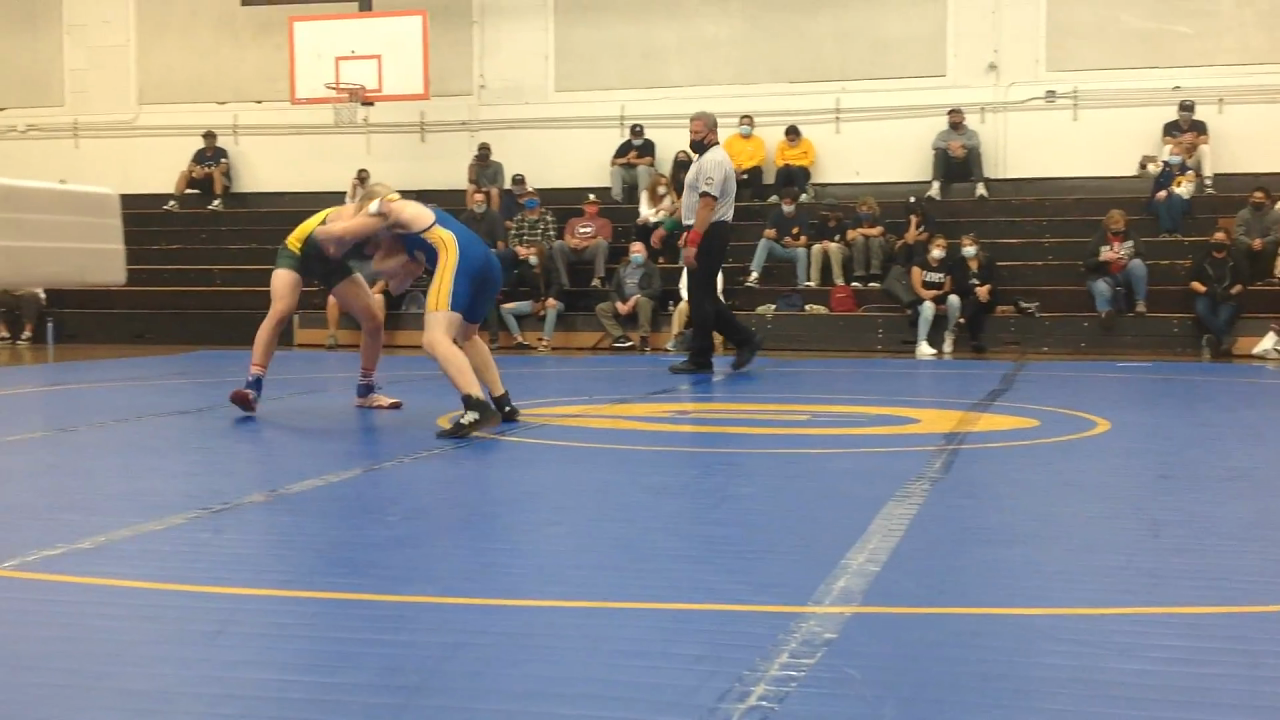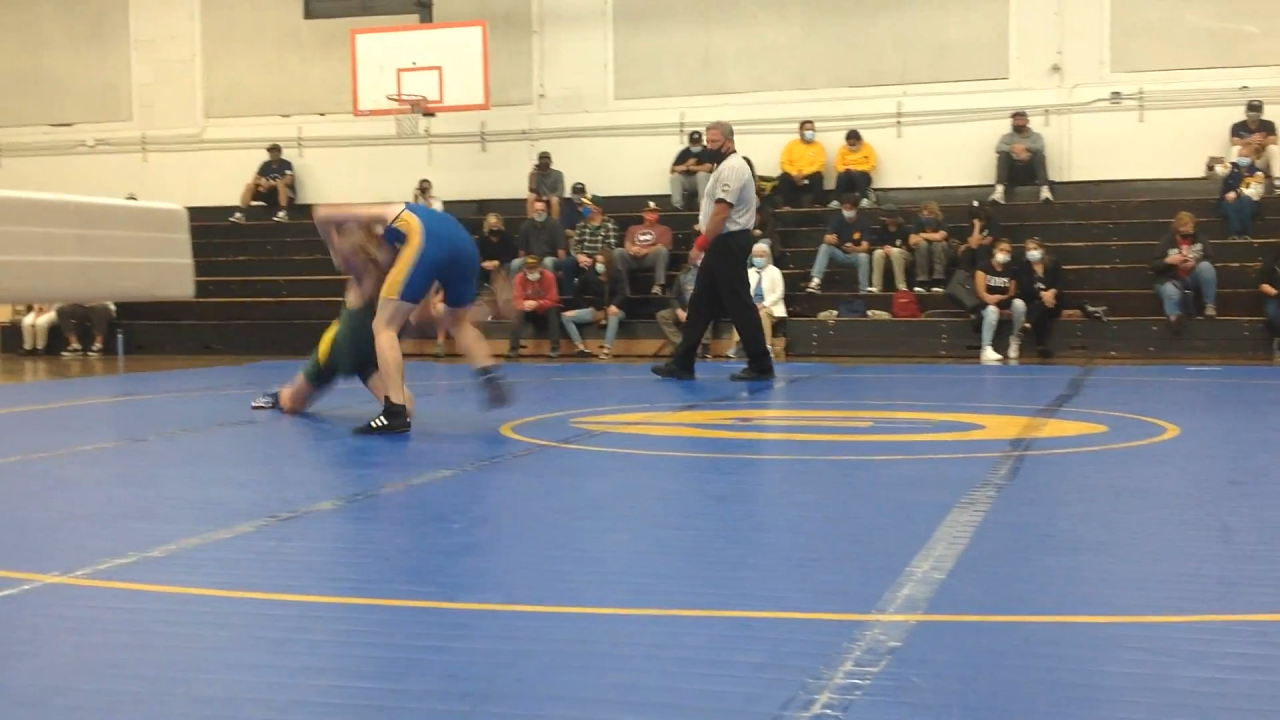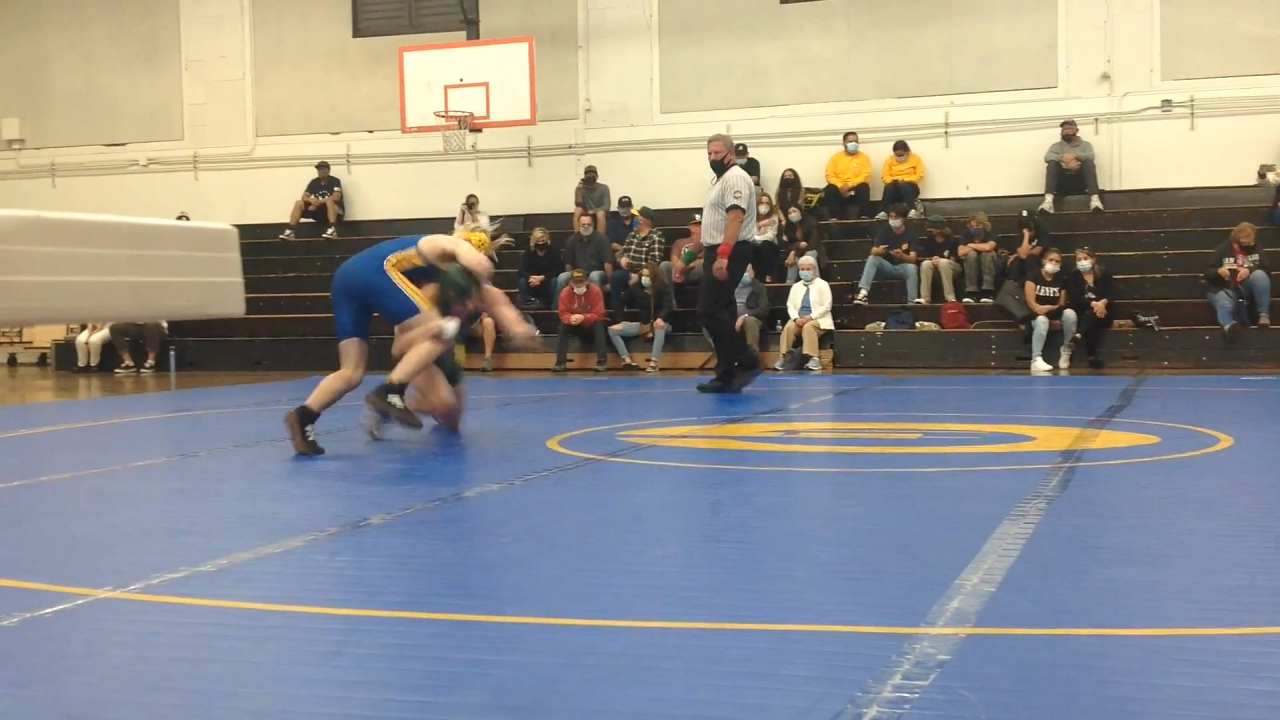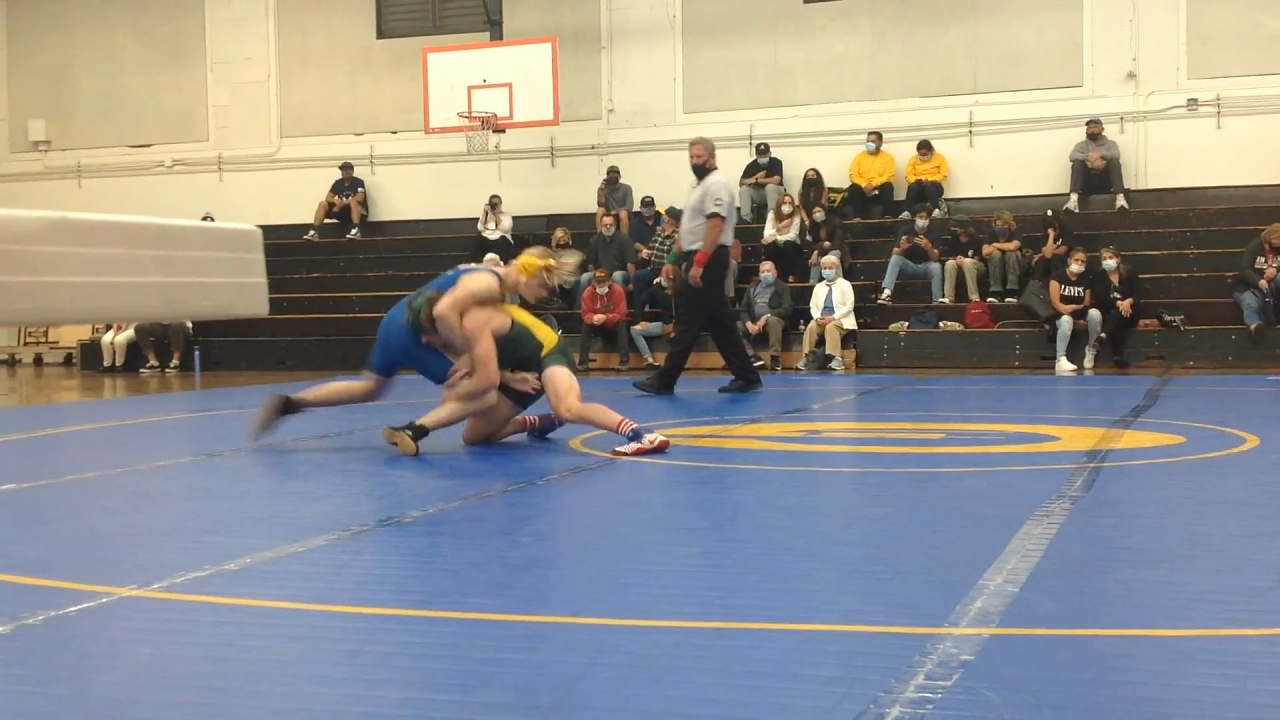
dt=0.5s
person 1, frame 1
left shoulder: (394, 210)
right shoulder: (416, 221)
left elbow: (333, 233)
right elbow: (382, 266)
left hip: (458, 258)
right hip: (489, 265)
left knee: (436, 341)
right knee: (465, 337)
left ankle: (478, 407)
right ankle: (503, 404)
person 1, frame 2
left shoulder: (386, 214)
left elbow: (323, 215)
left wrist: (336, 244)
left hip: (426, 245)
right hip: (463, 246)
left knee: (384, 328)
right knee: (457, 322)
left ankle: (396, 412)
right ankle: (487, 374)
person 1, frame 3
right shoulder: (453, 246)
right elbow: (480, 266)
left hip: (344, 277)
right hip: (377, 273)
left knee: (351, 372)
right knee: (439, 335)
left ankle: (304, 415)
right ankle: (390, 392)
person 1, frame 4
left shoulder: (480, 273)
right shoulder: (489, 283)
right elbow: (444, 312)
right wrist: (464, 356)
left hip: (397, 322)
right hip: (413, 336)
left knee: (371, 388)
left ankle: (289, 403)
person 2, frame 1
left shoulder: (712, 160)
right shoulder: (704, 159)
left elbow: (707, 205)
left wrist: (692, 243)
right wrist: (686, 235)
left hip: (708, 236)
right hip: (706, 234)
left knee: (700, 298)
right knee: (705, 297)
left ankle: (699, 359)
right ankle: (745, 340)
person 2, frame 2
left shoulder: (731, 168)
right shoulder: (728, 166)
left elbow: (721, 213)
left wrist: (700, 245)
left hip: (728, 243)
right hip: (724, 243)
left knee: (739, 305)
right knee: (701, 304)
left ankle: (761, 366)
right ankle: (683, 362)
person 2, frame 3
left shoulder: (736, 178)
right shoulder: (718, 183)
left elbow: (736, 218)
right elbow: (706, 227)
left wrist: (723, 255)
right wrist: (685, 258)
left hip: (731, 254)
right hip: (719, 254)
left knee: (709, 310)
right knee: (720, 313)
left ankle: (749, 362)
right ankle: (728, 375)
person 2, frame 4
left shoulder: (716, 183)
right shoulder: (700, 186)
left elbow: (715, 227)
right elbow: (689, 229)
left wrist: (699, 263)
left hip: (708, 260)
right hip: (700, 260)
left knee: (688, 322)
right knee: (719, 322)
left ankle: (665, 380)
right ankle: (746, 376)
person 3, frame 1
right shoulder: (351, 215)
left hip: (333, 262)
right hip: (298, 250)
left knee: (374, 320)
right knee: (281, 312)
left ankle: (366, 390)
right ankle: (252, 386)
person 3, frame 2
right shoulder: (369, 282)
left hip: (371, 359)
right hip: (333, 355)
left knee: (404, 408)
right knee: (291, 405)
right ankle: (278, 396)
person 3, frame 3
left shoulder: (486, 297)
right shoulder: (428, 296)
right elbow: (400, 350)
left hip: (448, 356)
left knee: (452, 424)
right knee: (440, 404)
person 3, frame 4
left shoulder: (473, 322)
right shoulder: (466, 322)
left elbow: (488, 380)
left wrist: (454, 394)
left hip: (549, 354)
right hip: (527, 371)
left knee: (568, 408)
right knee: (474, 436)
left ankle: (638, 433)
